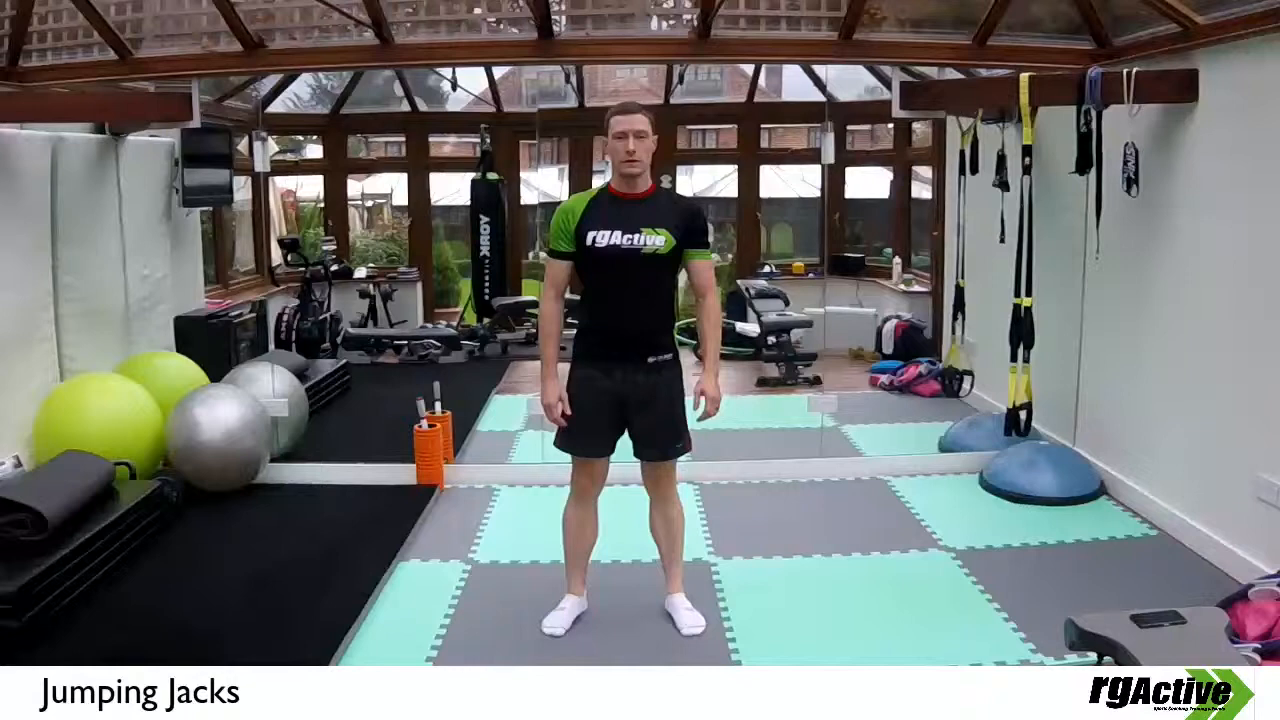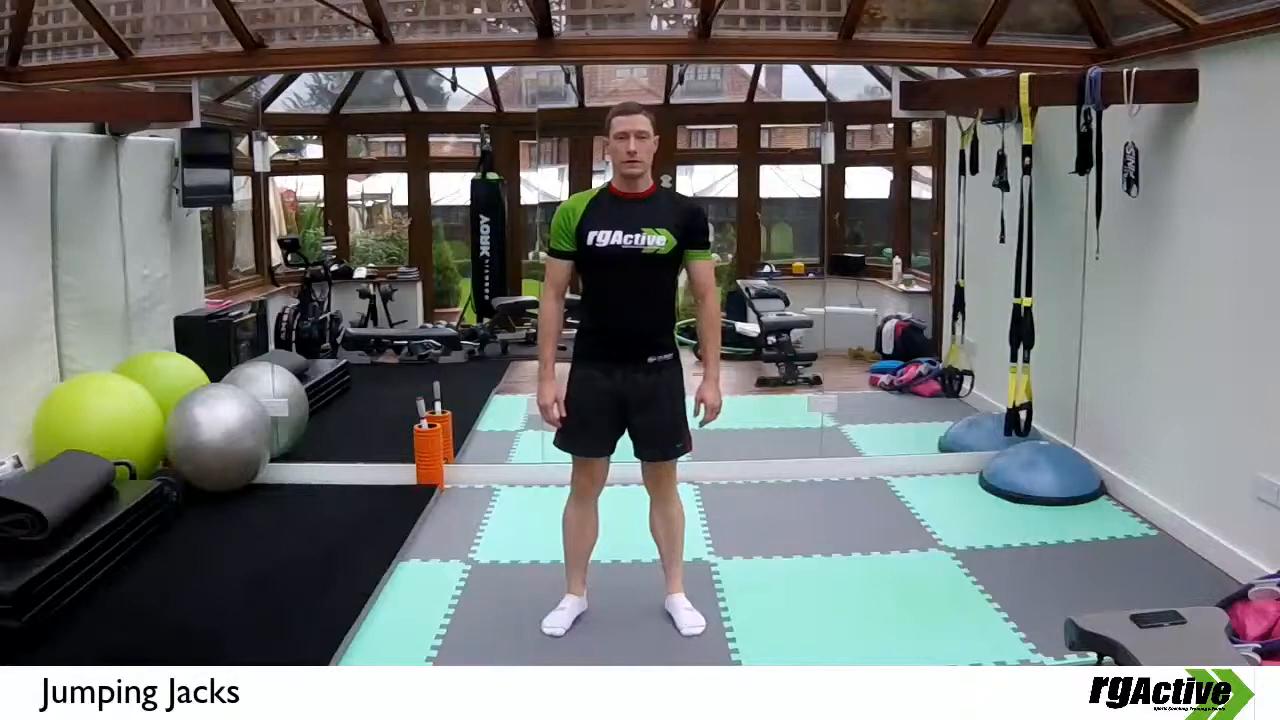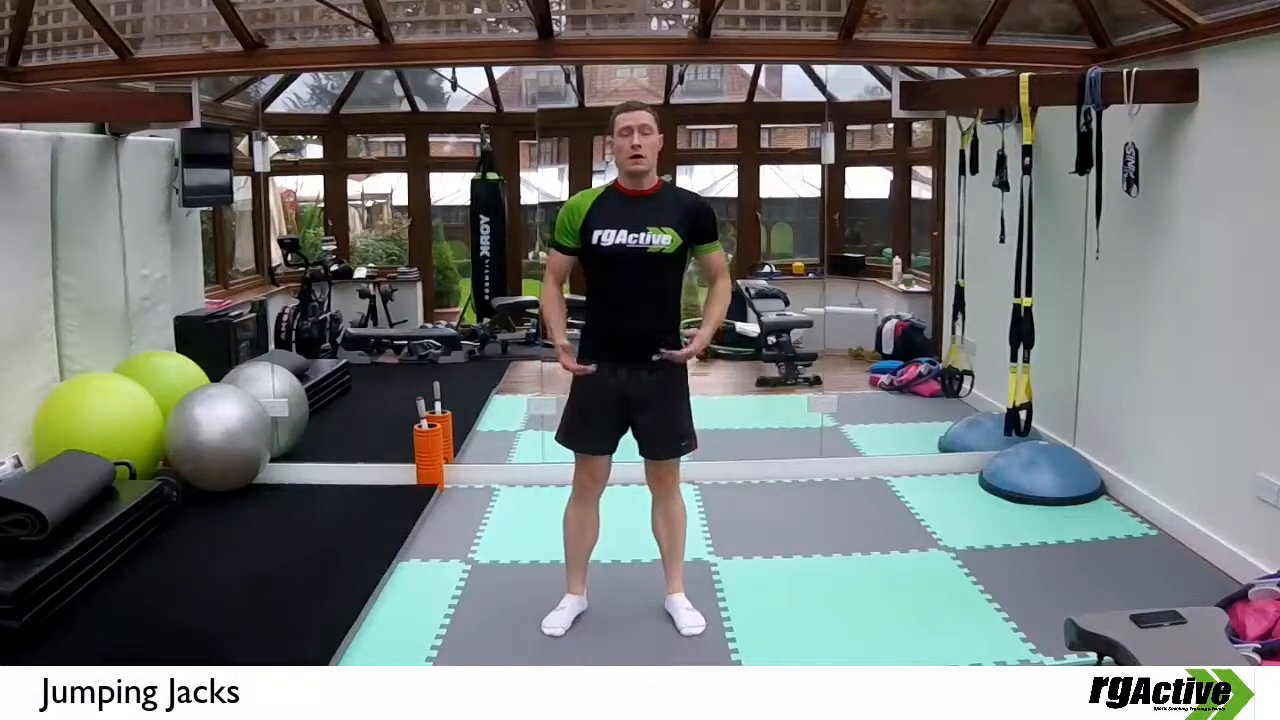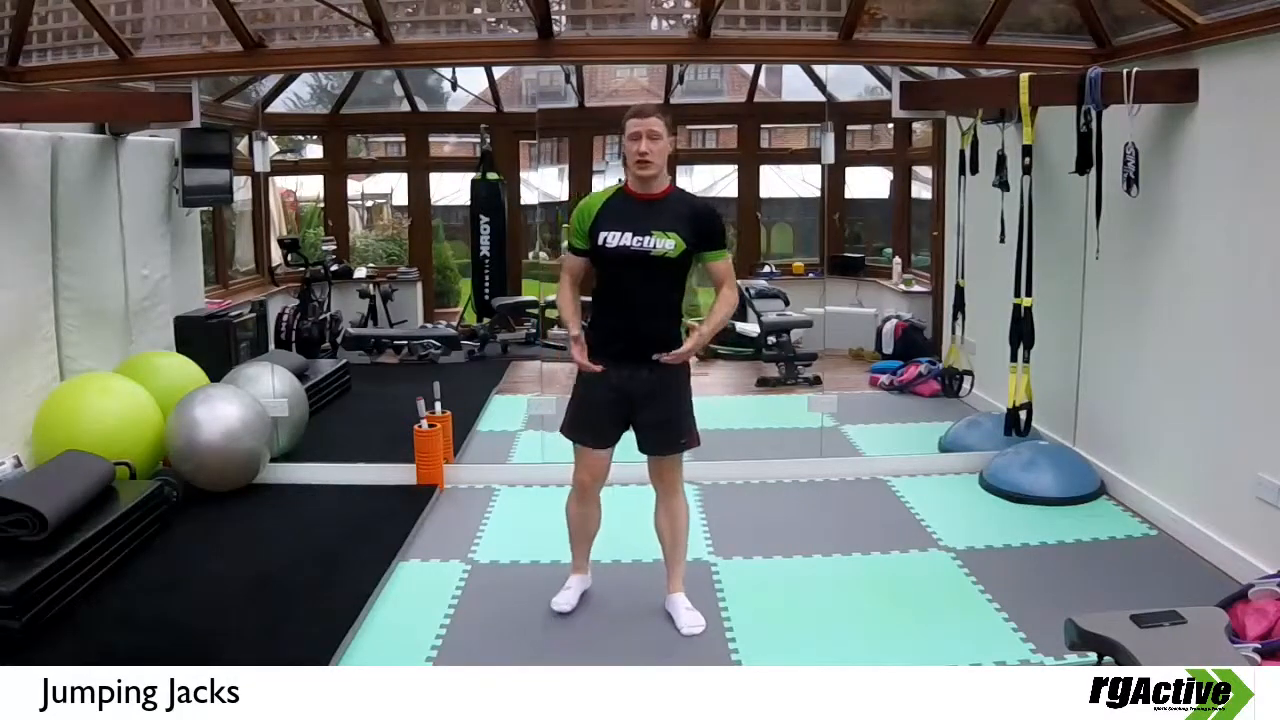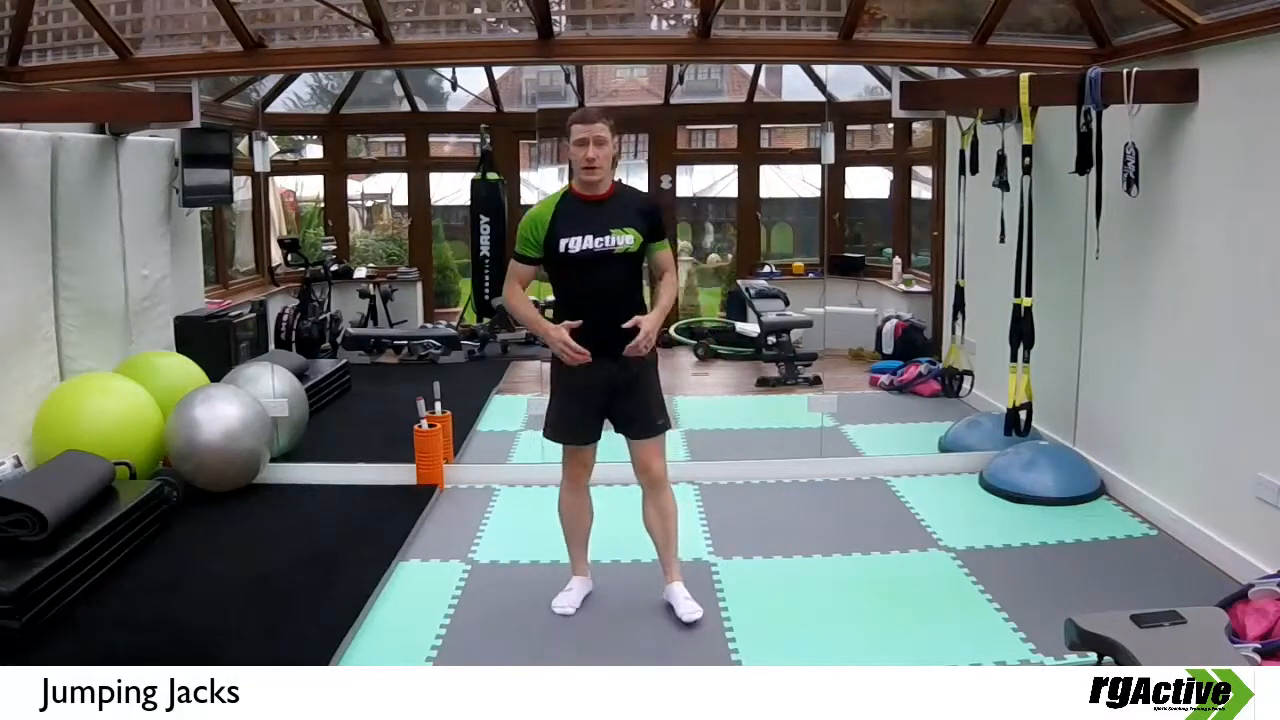
dt=0.5s
person 1, frame 1
left shoulder: (683, 212)
right shoulder: (576, 211)
left elbow: (706, 294)
right elbow: (553, 296)
left wrist: (710, 370)
right wrist: (549, 375)
left hip: (658, 371)
right hip: (591, 371)
left knee: (663, 485)
right knee: (584, 485)
left ankle: (675, 593)
right ankle: (575, 594)
person 1, frame 2
left shoulder: (684, 213)
right shoulder: (577, 211)
left elbow: (706, 297)
right elbow: (553, 296)
left wrist: (711, 376)
right wrist: (547, 376)
left hip: (658, 370)
right hip: (592, 371)
left knee: (663, 485)
right knee: (584, 485)
left ankle: (675, 593)
right ankle: (575, 594)
person 1, frame 3
left shoulder: (690, 208)
right shoulder: (583, 207)
left elbow: (720, 278)
right elbow: (553, 278)
left wrist: (705, 333)
right wrist: (559, 336)
left hip: (662, 369)
right hip: (597, 369)
left knee: (665, 483)
right knee: (586, 484)
left ankle: (675, 592)
right ankle: (574, 593)
person 1, frame 4
left shoulder: (697, 214)
right shoulder: (593, 208)
left elbow: (727, 287)
right elbow: (569, 278)
left wrist: (703, 333)
right wrist: (573, 331)
left hip: (663, 368)
right hip: (602, 367)
left knee: (668, 482)
right knee: (586, 480)
left ankle: (675, 591)
right ankle: (579, 573)
person 1, frame 5
left shoulder: (643, 208)
right shoulder: (544, 217)
left elbow: (667, 273)
right elbow: (514, 289)
left wrist: (656, 317)
right wrist: (546, 332)
left hip: (634, 360)
right hip: (575, 364)
left knee: (654, 473)
right knee: (575, 472)
left ankle: (673, 582)
right ankle: (579, 575)
